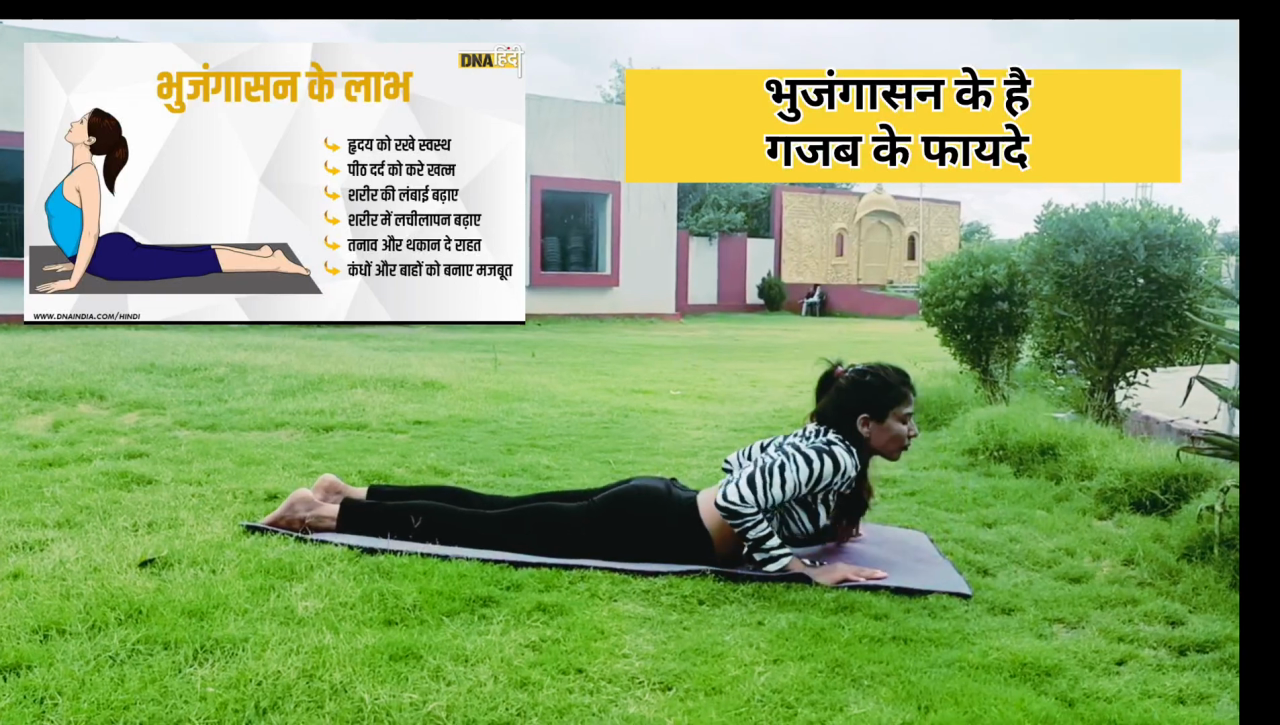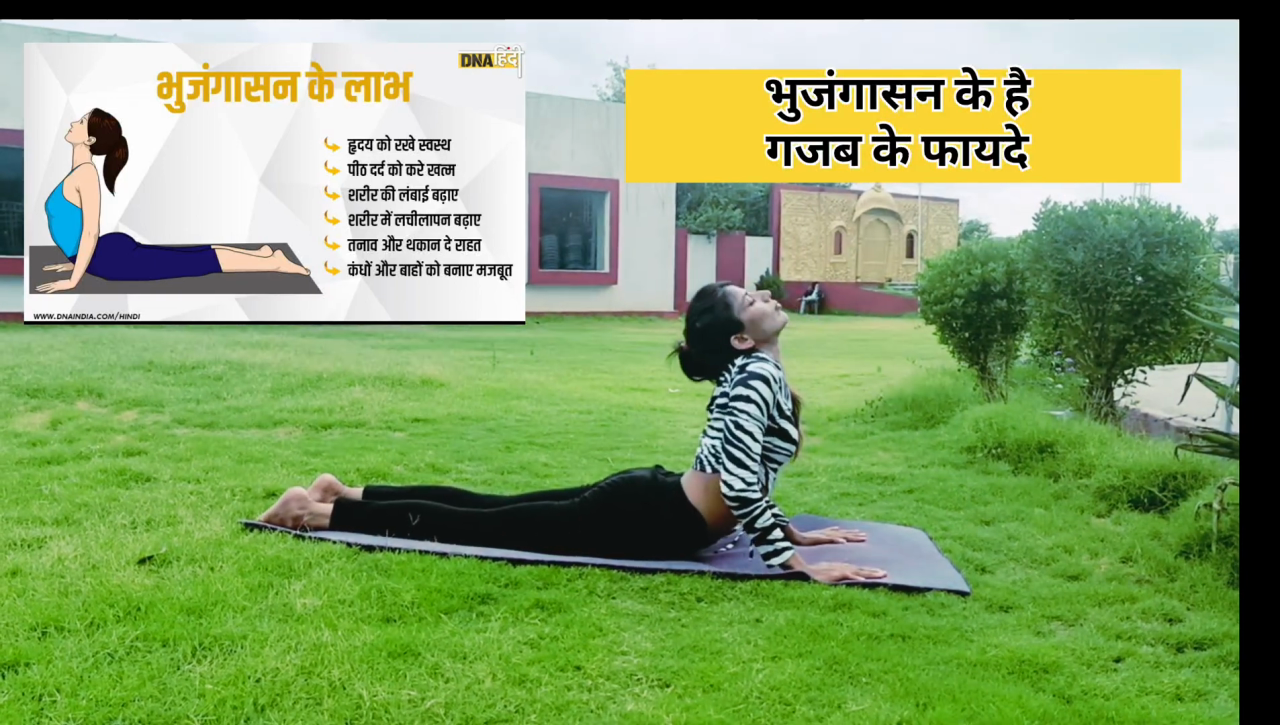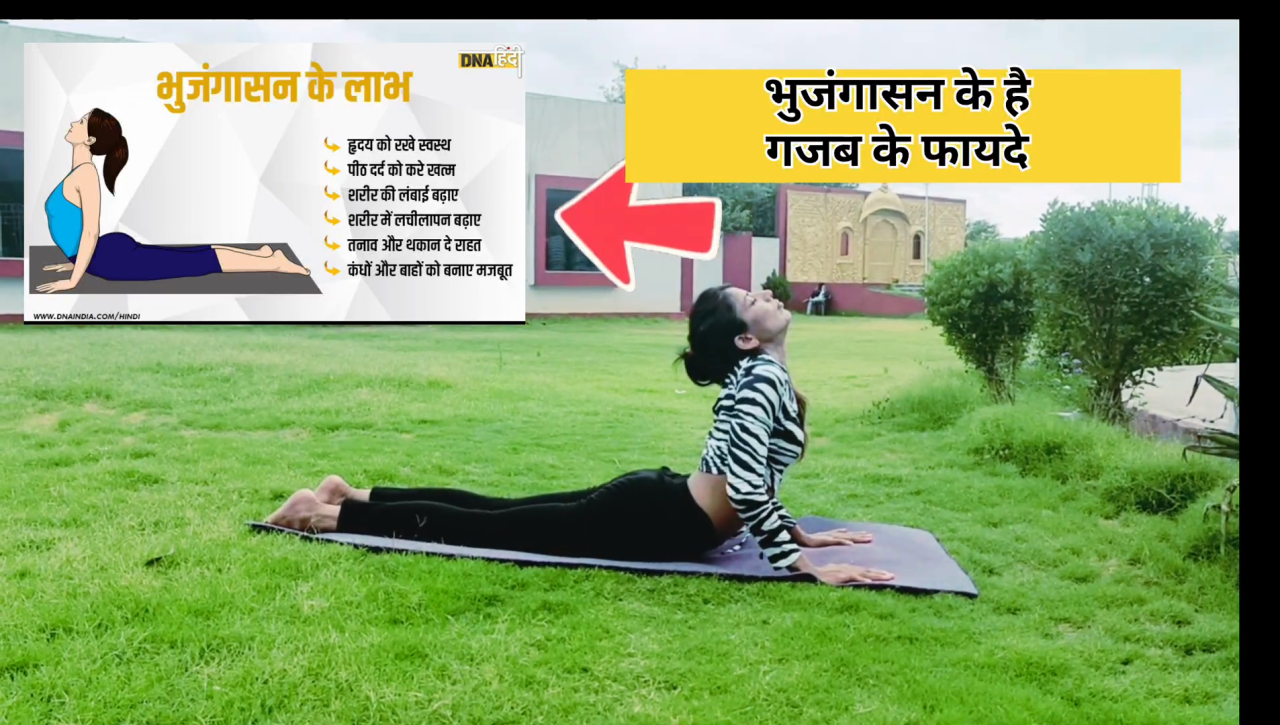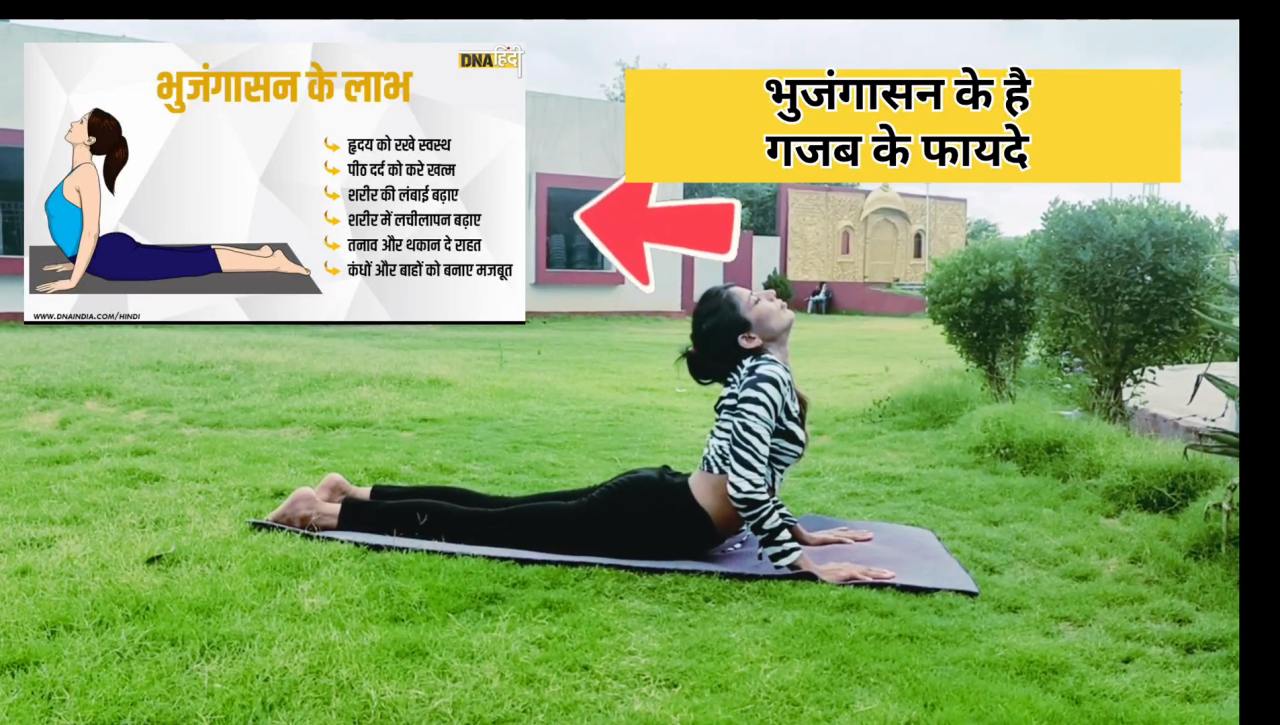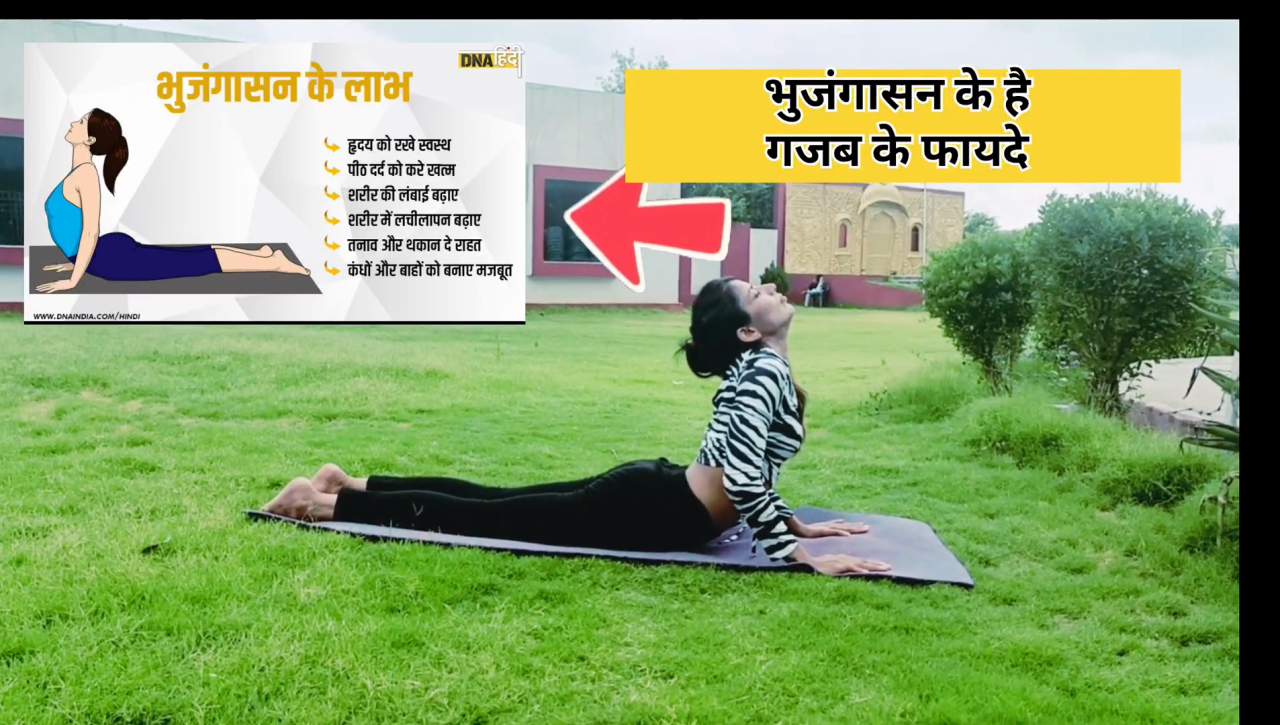
dt=1s
person 1, frame 1
left shoulder: (820, 439)
right shoulder: (838, 460)
right elbow: (736, 500)
left wrist: (815, 530)
right wrist: (798, 566)
left hip: (654, 507)
right hip: (653, 530)
left knee: (492, 513)
right knee: (480, 529)
left ankle: (343, 493)
right ankle: (323, 514)
person 1, frame 2
left shoulder: (752, 374)
right shoulder: (757, 376)
left elbow: (745, 474)
right elbow: (740, 485)
left wrist: (793, 532)
right wrist: (797, 563)
left hip: (645, 498)
right hip: (644, 521)
left knee: (487, 508)
right knee: (471, 526)
left ankle: (342, 492)
right ankle: (317, 512)
person 1, frame 3
left shoulder: (757, 374)
right shoulder: (763, 378)
left elbow: (750, 473)
right elbow: (746, 488)
left wrist: (798, 532)
right wrist: (805, 566)
left hip: (654, 499)
right hip: (652, 520)
left knee: (495, 511)
right knee: (482, 527)
left ankle: (352, 494)
right ankle: (328, 514)
person 1, frame 4
left shoulder: (758, 374)
right shoulder: (767, 377)
left elbow: (750, 472)
right elbow: (747, 485)
left wrist: (798, 530)
right wrist: (805, 564)
left hip: (654, 497)
right hip: (655, 520)
left knee: (498, 509)
right knee: (484, 525)
left ankle: (352, 492)
right ankle: (327, 512)
person 1, frame 5
left shoulder: (756, 368)
right shoulder: (765, 371)
left elbow: (747, 465)
right elbow: (743, 478)
left wrist: (793, 523)
right wrist: (801, 556)
left hip: (649, 490)
right hip: (651, 512)
left knee: (494, 500)
right knee: (479, 518)
left ankle: (349, 483)
right ankle: (324, 502)
person 2, frame 1
left shoulder: (86, 173)
right shoulder: (79, 171)
left elbow: (91, 232)
left wrist: (74, 279)
right wrist: (76, 261)
left hip: (113, 258)
right hip: (109, 253)
left knee: (198, 262)
left ankle: (272, 263)
person 2, frame 2
left shoulder: (86, 173)
right shoulder: (79, 171)
left elbow: (91, 231)
left wrist: (74, 280)
right wrist: (75, 261)
left hip: (115, 258)
right hip: (110, 254)
left knee: (198, 261)
left ankle: (272, 262)
person 2, frame 3
left shoulder: (86, 173)
right shoulder: (79, 171)
left elbow: (91, 232)
left wrist: (74, 280)
right wrist: (76, 261)
left hip: (114, 258)
right hip: (109, 253)
left knee: (198, 261)
left ankle: (272, 263)
person 2, frame 4
left shoulder: (85, 173)
right shoulder: (79, 171)
left elbow: (91, 232)
left wrist: (74, 280)
right wrist: (76, 260)
left hip: (114, 258)
right hip: (110, 253)
left knee: (198, 261)
left ankle: (272, 263)
person 2, frame 5
left shoulder: (85, 173)
right shoulder: (79, 171)
left elbow: (91, 232)
left wrist: (73, 280)
right wrist: (76, 261)
left hip: (114, 259)
right hip: (110, 254)
left knee: (197, 261)
left ankle: (273, 263)
